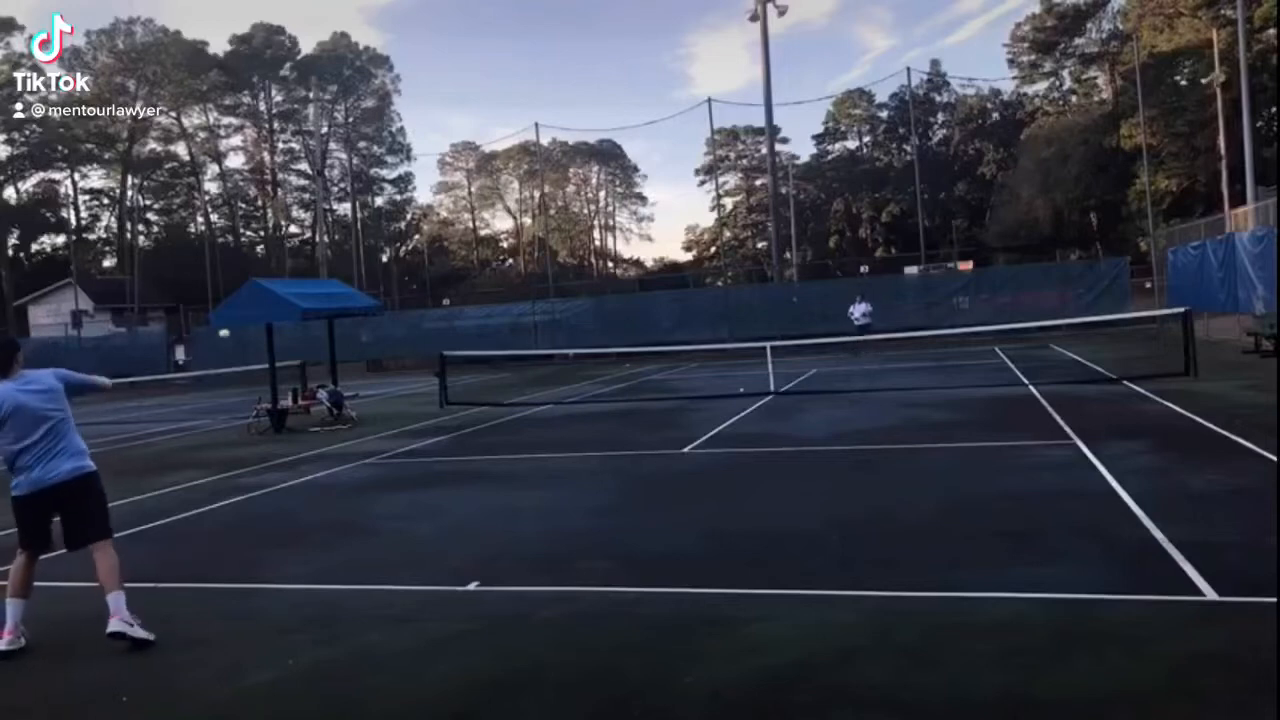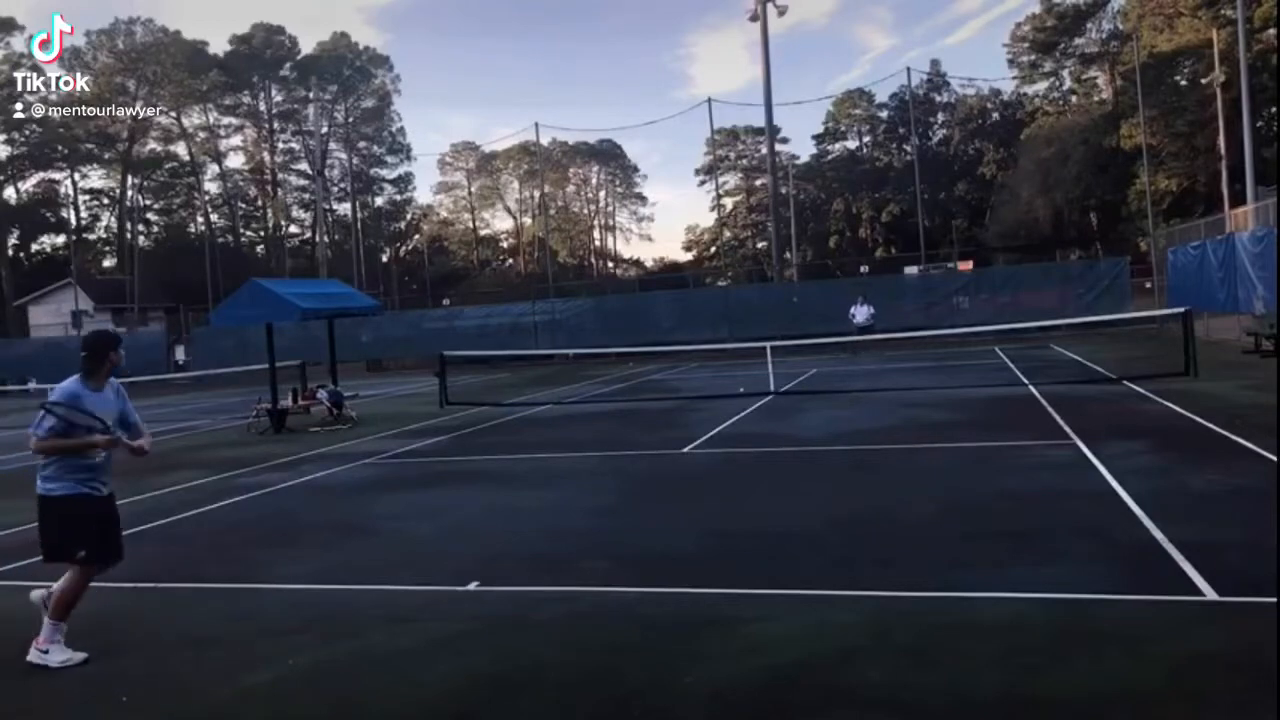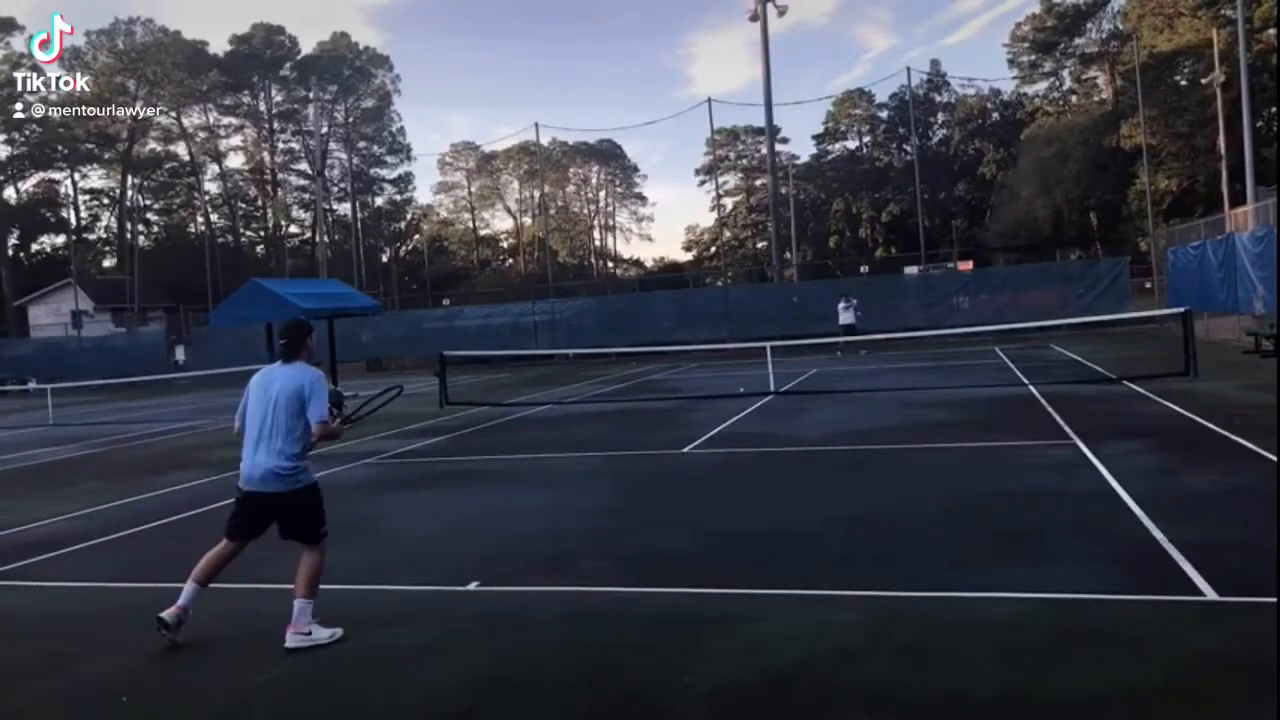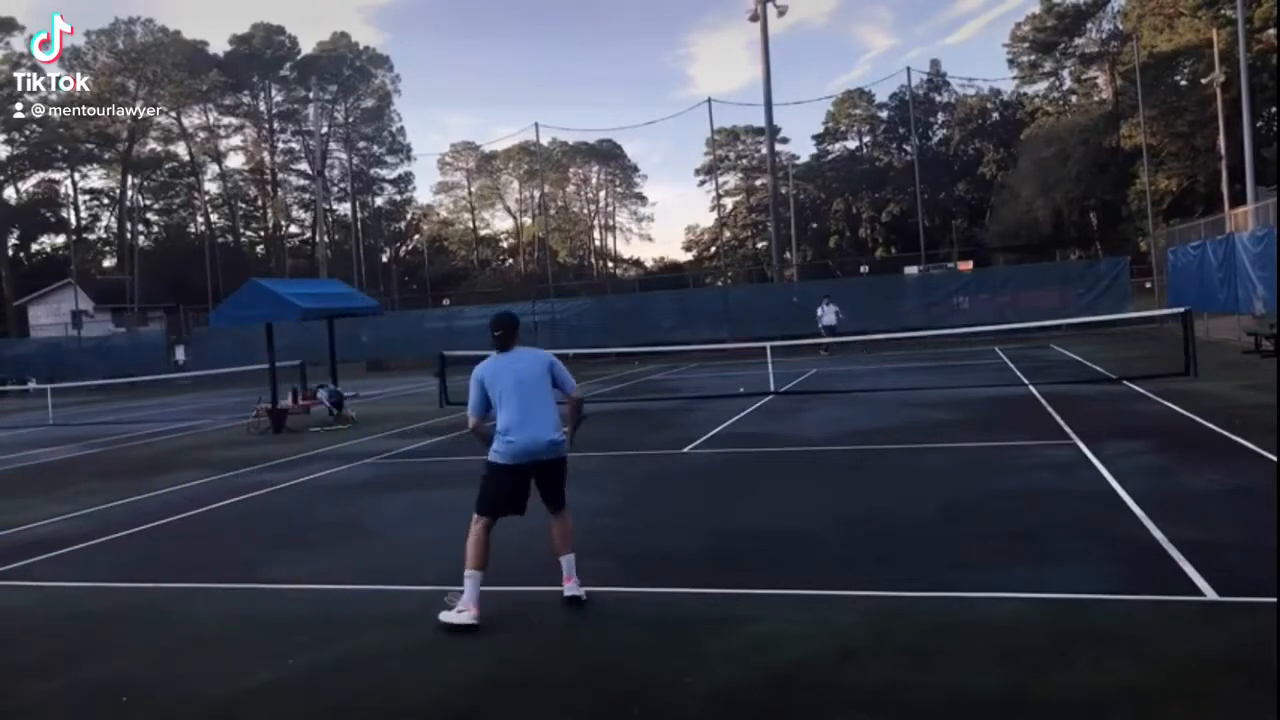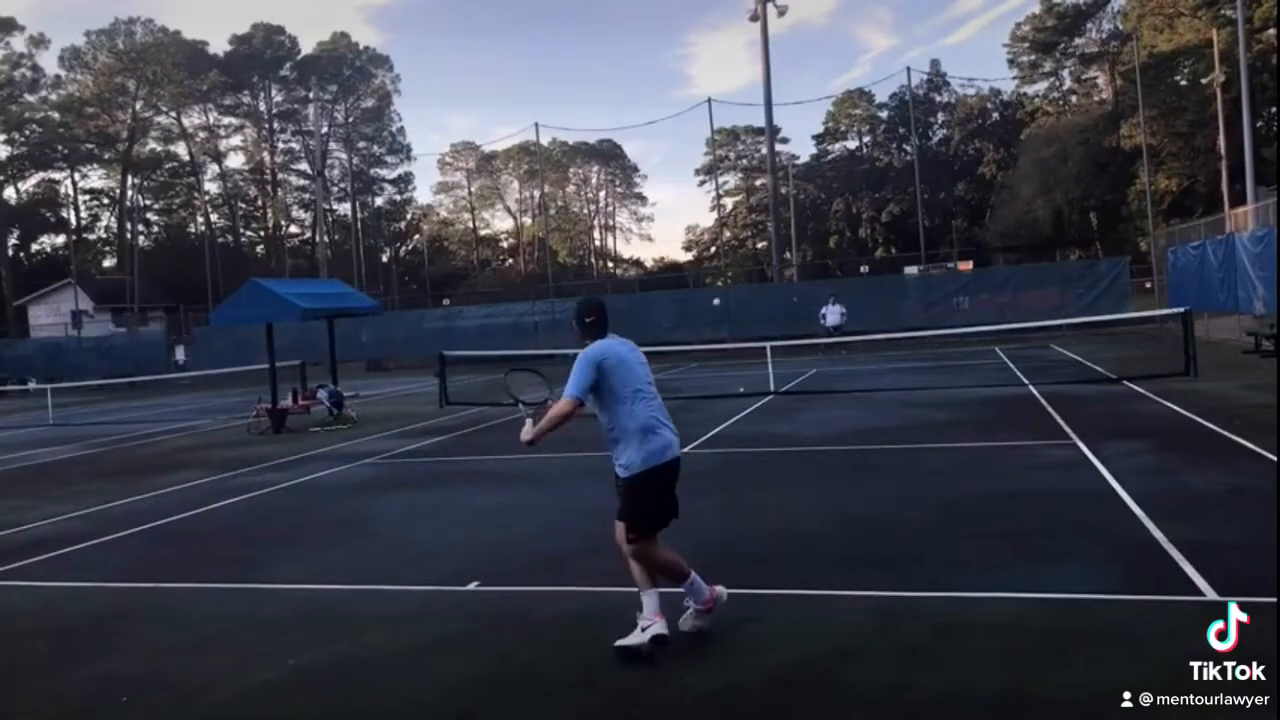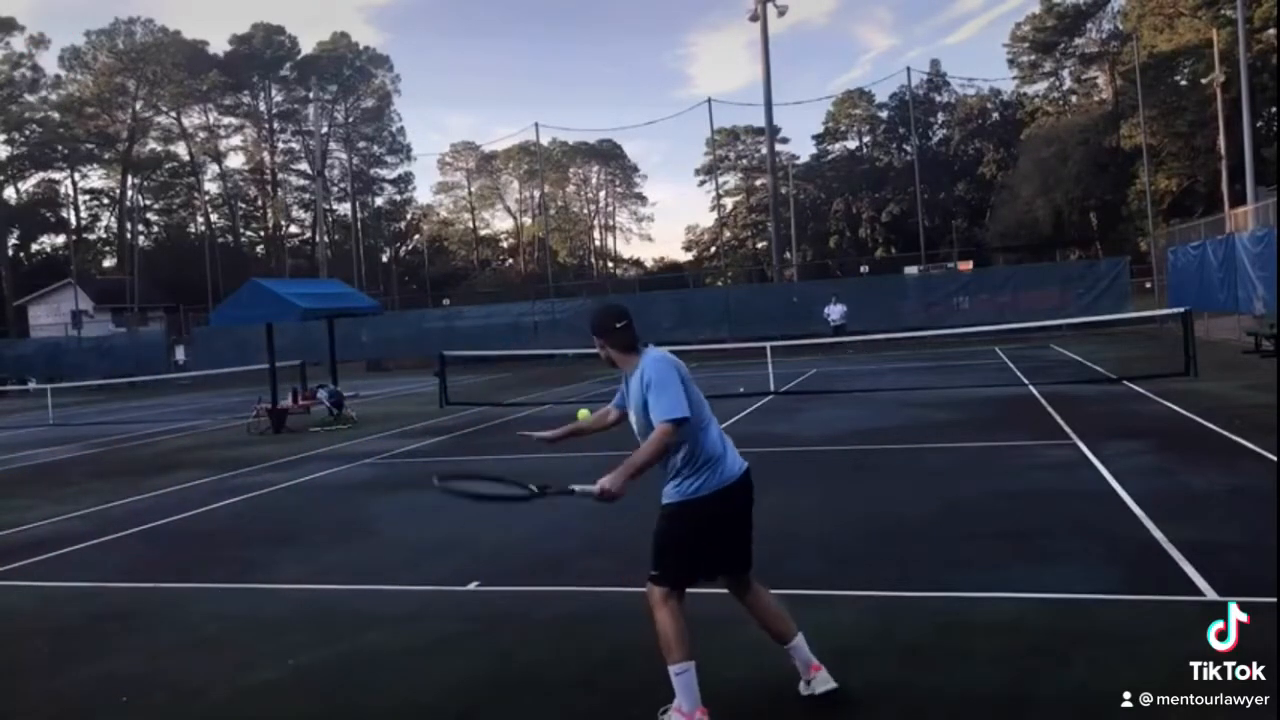
dt=0.7s
person 1, frame 1
right shoulder: (51, 378)
right elbow: (100, 384)
right wrist: (102, 380)
left hip: (29, 486)
right hip: (78, 475)
left knee: (26, 554)
right knee: (102, 545)
right ankle: (120, 617)
person 1, frame 2
left shoulder: (116, 391)
right shoulder: (67, 394)
left elbow: (138, 431)
right elbow: (38, 445)
left wrist: (140, 444)
right wrist: (90, 443)
left hip: (97, 488)
right hip: (65, 493)
left knee: (107, 557)
right knee: (86, 566)
left ankle: (51, 596)
right ankle: (46, 644)
person 1, frame 3
left shoulder: (260, 377)
right shoulder: (312, 377)
left elbow: (239, 428)
right elbow: (319, 431)
right wrist: (334, 431)
left hip: (252, 477)
right hip: (290, 479)
left knee: (231, 545)
right knee: (313, 545)
left ankle: (178, 610)
right ankle: (301, 628)
person 1, frame 4
left shoulder: (482, 370)
right shoulder: (543, 357)
left elbow: (474, 425)
right elbow: (575, 399)
right wrist: (571, 429)
left hip: (508, 453)
right hip: (551, 447)
left knee: (481, 524)
right knee: (558, 510)
left ankle: (468, 606)
right ankle: (571, 582)
person 1, frame 5
left shoulder: (592, 355)
right shoulder: (627, 347)
left elbow: (567, 408)
left wrist: (533, 434)
right wrist: (554, 411)
left hip: (643, 457)
right hip: (658, 451)
left knee: (641, 545)
right knee: (625, 534)
left ankle: (704, 596)
right ankle: (653, 621)
person 1, frame 6
left shoulder: (657, 368)
right shoulder: (641, 368)
left elbow: (670, 432)
right elbow: (612, 415)
left wrist: (623, 476)
right wrist: (561, 433)
left hip: (699, 493)
right hip: (730, 479)
left knee: (663, 595)
right knee: (742, 583)
right ankle: (811, 670)
